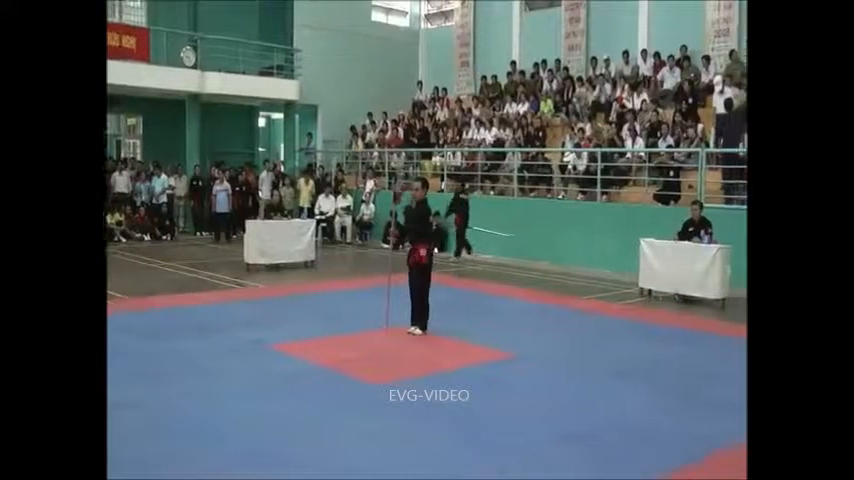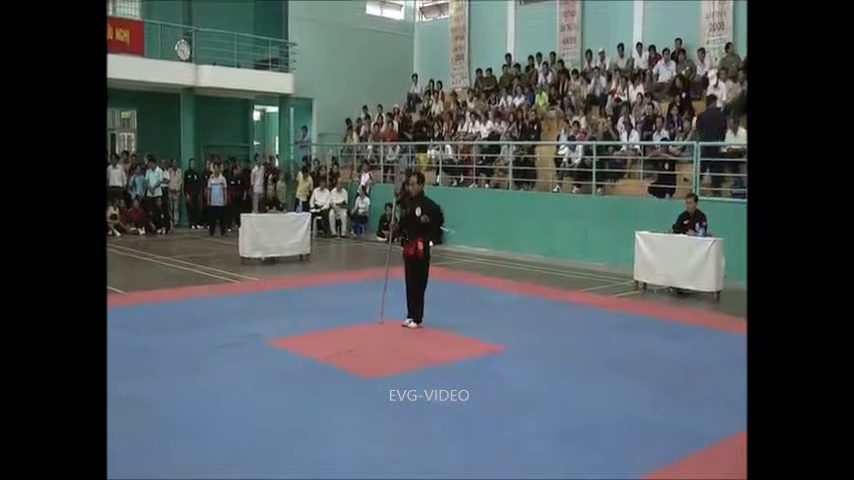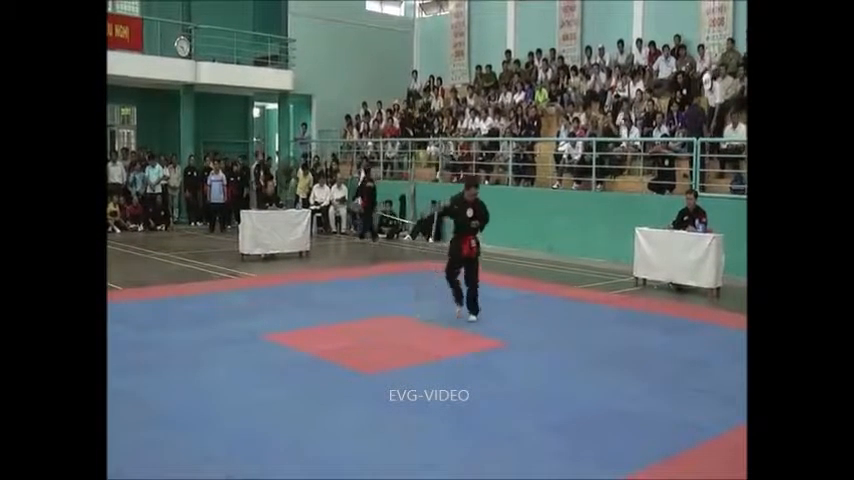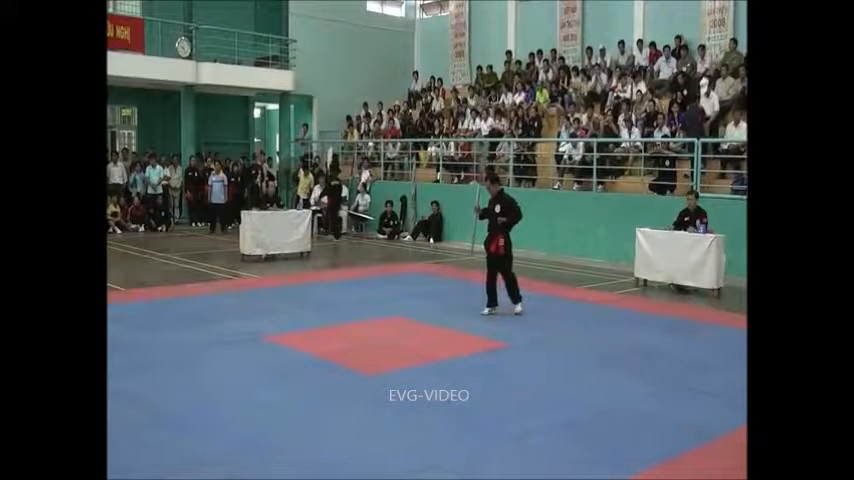
dt=1s
person 1, frame 1
left shoulder: (424, 209)
right shoulder: (416, 209)
left elbow: (412, 224)
right elbow: (409, 228)
right wrist: (398, 234)
left hip: (423, 252)
right hip: (415, 251)
left knee: (421, 289)
right knee: (415, 289)
left ankle: (421, 325)
right ankle: (416, 322)
person 1, frame 2
left shoulder: (428, 204)
right shoulder: (408, 203)
left elbow: (439, 220)
left wrist: (428, 221)
right wrist: (398, 227)
left hip: (421, 246)
right hip: (409, 245)
left knee: (419, 283)
right knee: (410, 282)
left ankle: (417, 319)
right ankle: (411, 316)
person 1, frame 3
left shoulder: (479, 204)
right shoulder: (455, 200)
left elbow: (485, 219)
right elbow: (449, 212)
left wrist: (479, 224)
right wrist: (441, 211)
left hip: (471, 243)
right hip: (457, 241)
left knee: (471, 279)
right knee: (450, 273)
left ankle: (473, 311)
right ankle: (458, 302)
person 1, frame 4
left shoulder: (508, 200)
right shoulder: (492, 201)
left elbow: (518, 215)
left wrist: (507, 221)
right wrist: (481, 212)
left hip: (502, 239)
right hip: (492, 239)
left knee: (506, 272)
right knee: (490, 274)
left ankle: (517, 302)
right ankle: (491, 305)
